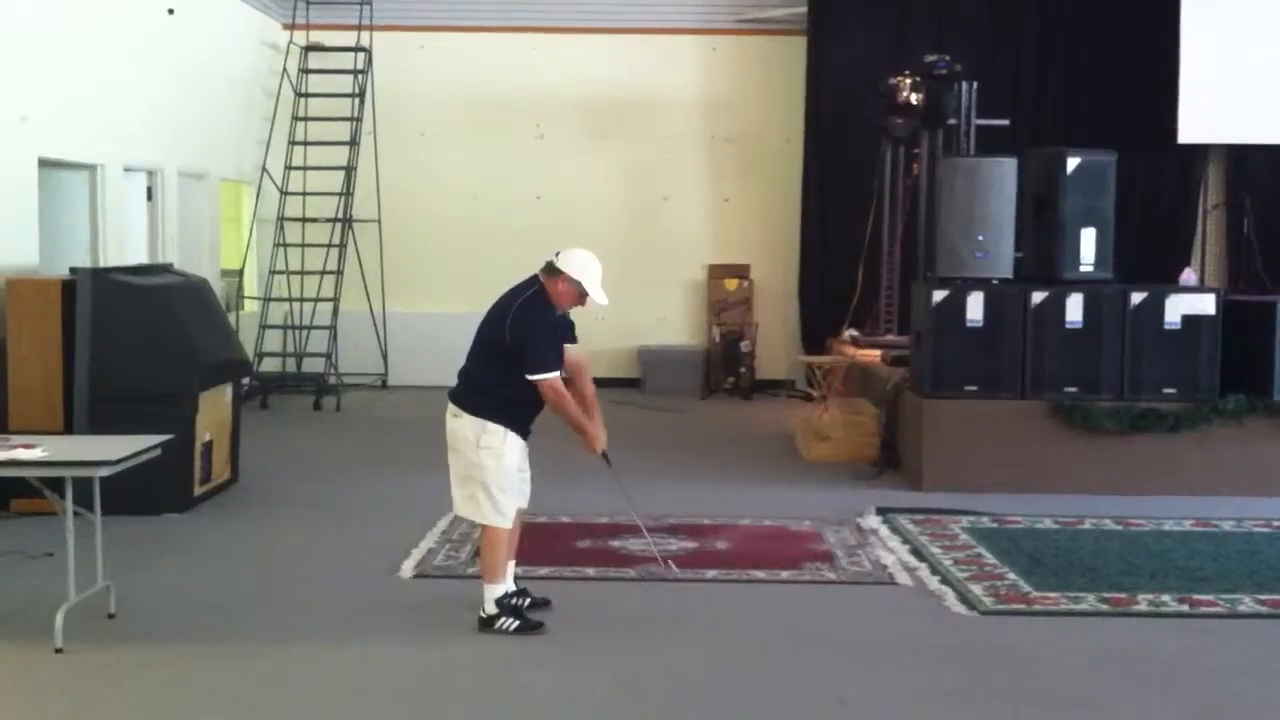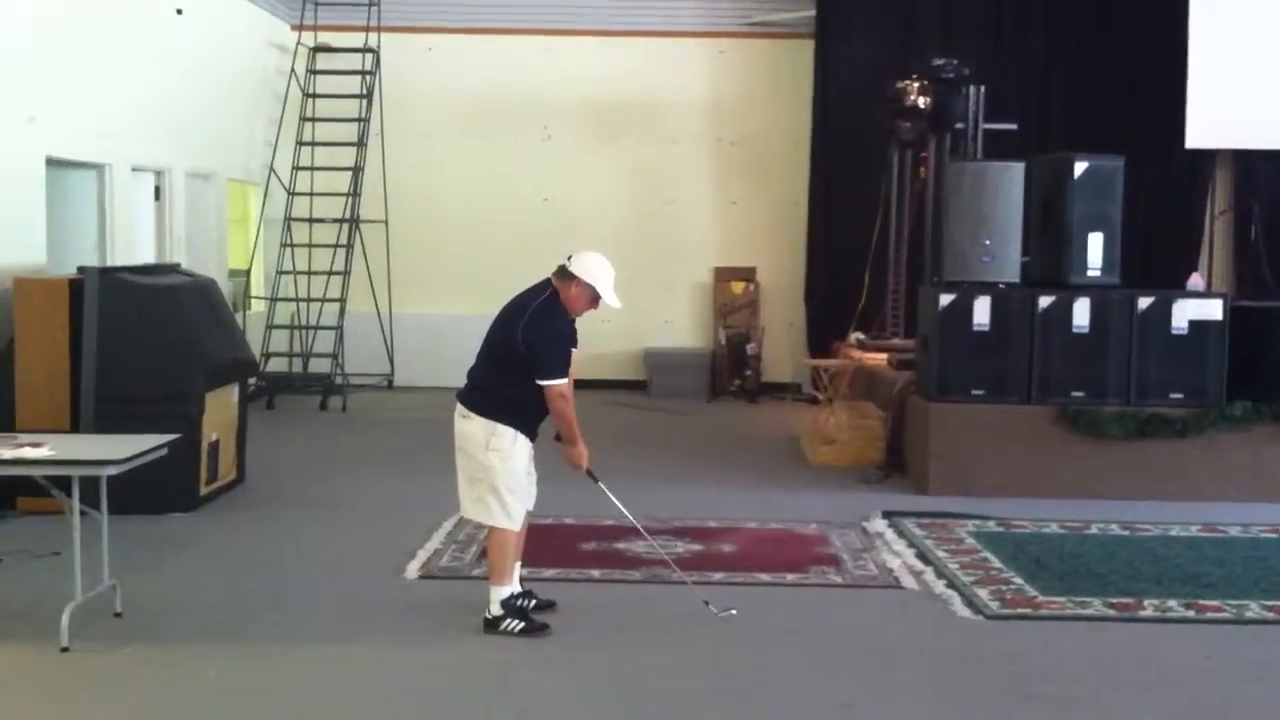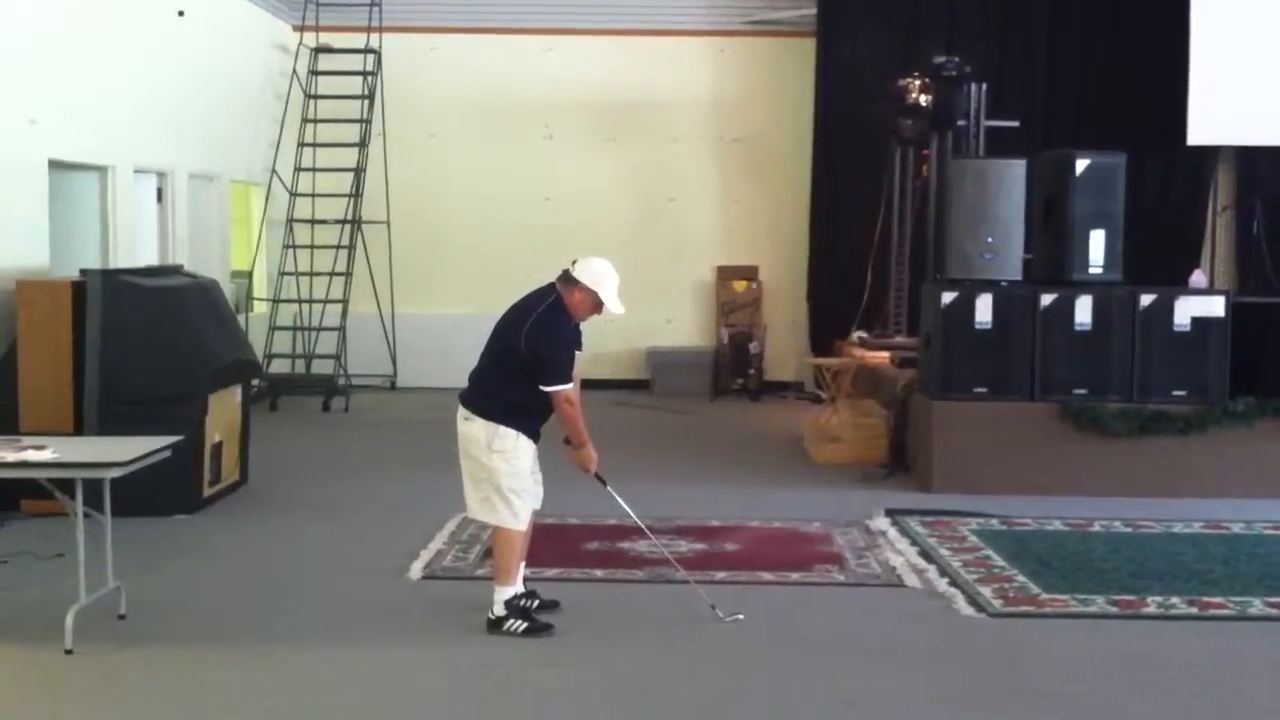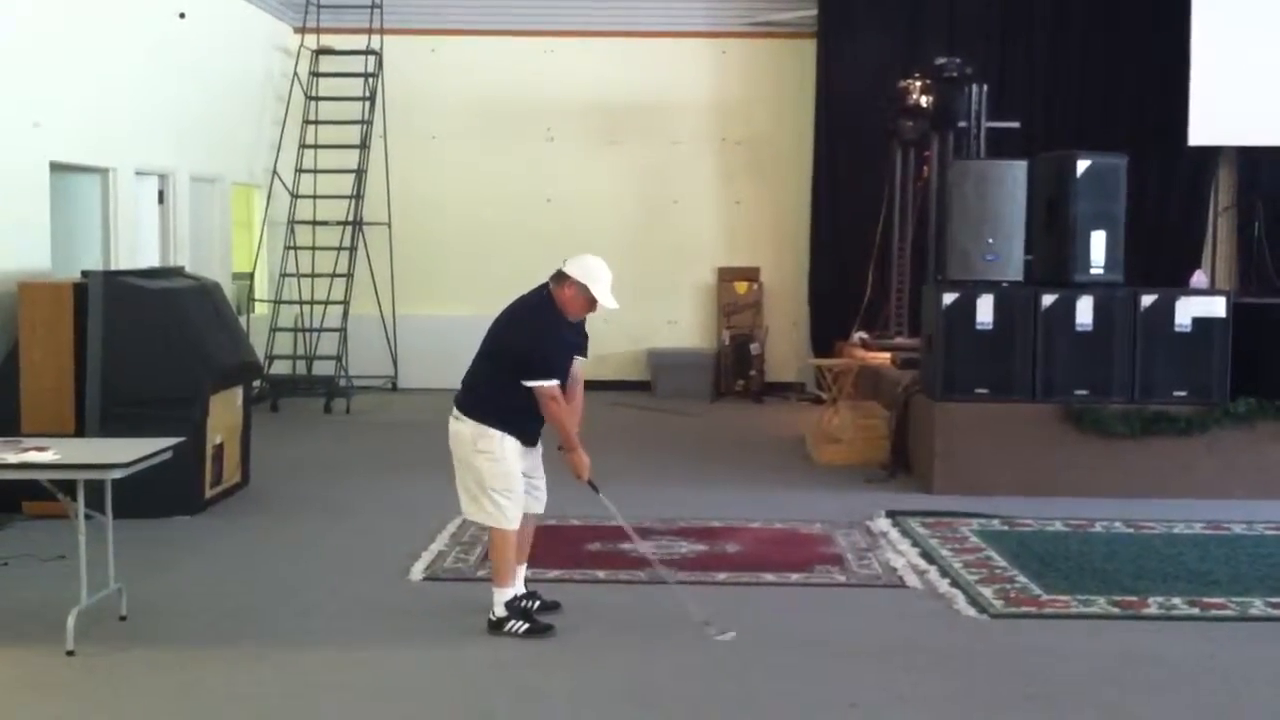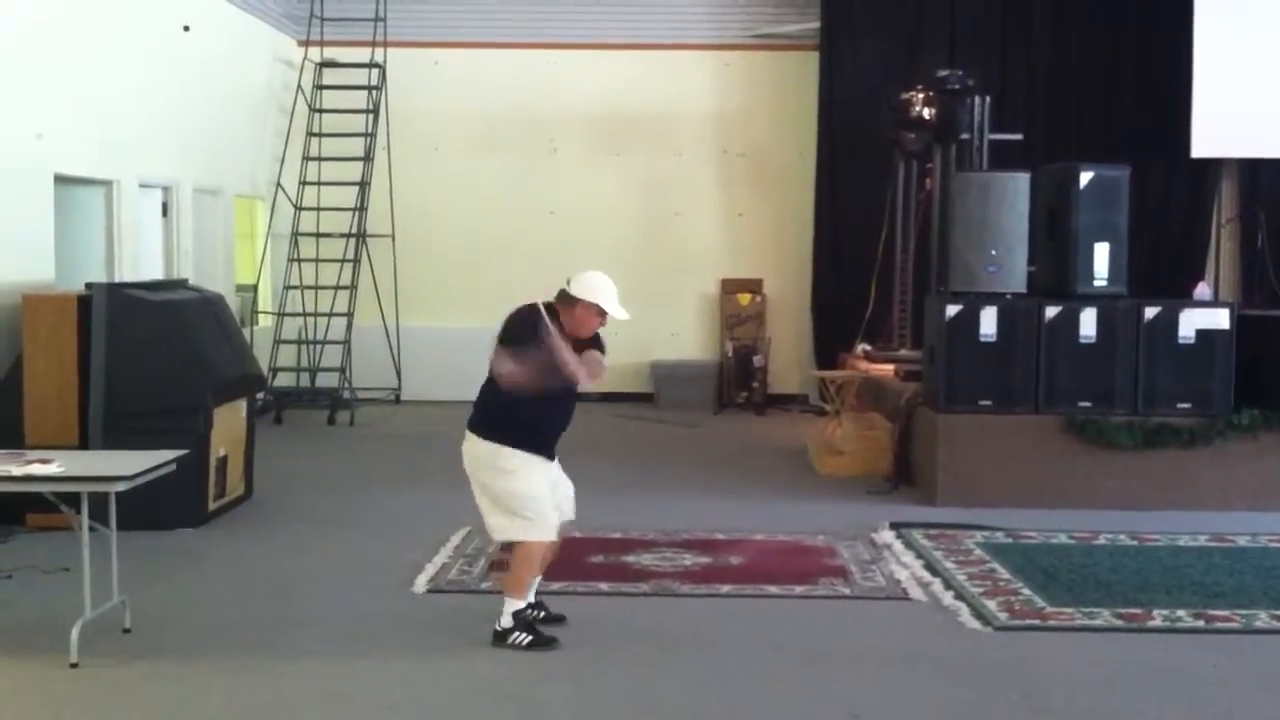
dt=1s
person 1, frame 1
left shoulder: (547, 306)
right shoulder: (531, 315)
left elbow: (574, 364)
right elbow: (551, 387)
left wrist: (596, 418)
right wrist: (586, 429)
left hip: (504, 420)
right hip: (484, 422)
left knee: (514, 505)
right knee: (498, 513)
left ankle: (506, 588)
right ankle: (494, 608)
person 1, frame 2
left shoulder: (551, 305)
right shoulder: (546, 319)
left elbow: (564, 376)
right elbow: (556, 393)
left wrist: (568, 435)
right wrist: (574, 442)
left hip: (507, 420)
right hip: (493, 424)
left knee: (520, 506)
right knee: (505, 514)
left ankle: (511, 590)
right ankle: (499, 609)
person 1, frame 3
left shoulder: (555, 309)
right shoulder: (548, 326)
left elbow: (568, 380)
right elbow: (563, 398)
left wrist: (576, 438)
right wrist: (582, 446)
left hip: (510, 421)
right hip: (495, 425)
left knee: (525, 506)
right knee: (511, 514)
left ankle: (515, 590)
right ankle: (503, 609)
person 1, frame 4
left shoulder: (570, 320)
right shoulder: (531, 321)
left elbow: (574, 380)
right elbow: (548, 397)
left wrist: (572, 438)
right wrist: (575, 450)
left hip: (522, 430)
right hip: (487, 427)
left knee: (527, 509)
right knee: (506, 516)
left ankle: (517, 591)
right ankle: (503, 610)
person 1, frame 5
left shoulder: (587, 338)
right shoulder: (527, 323)
left elbow: (590, 374)
right elbow: (503, 373)
left wrist: (567, 360)
right wrist: (540, 362)
left hip: (533, 447)
right hip: (500, 447)
left knee: (554, 518)
right knee: (535, 531)
left ankle: (524, 601)
right ankle: (509, 623)
